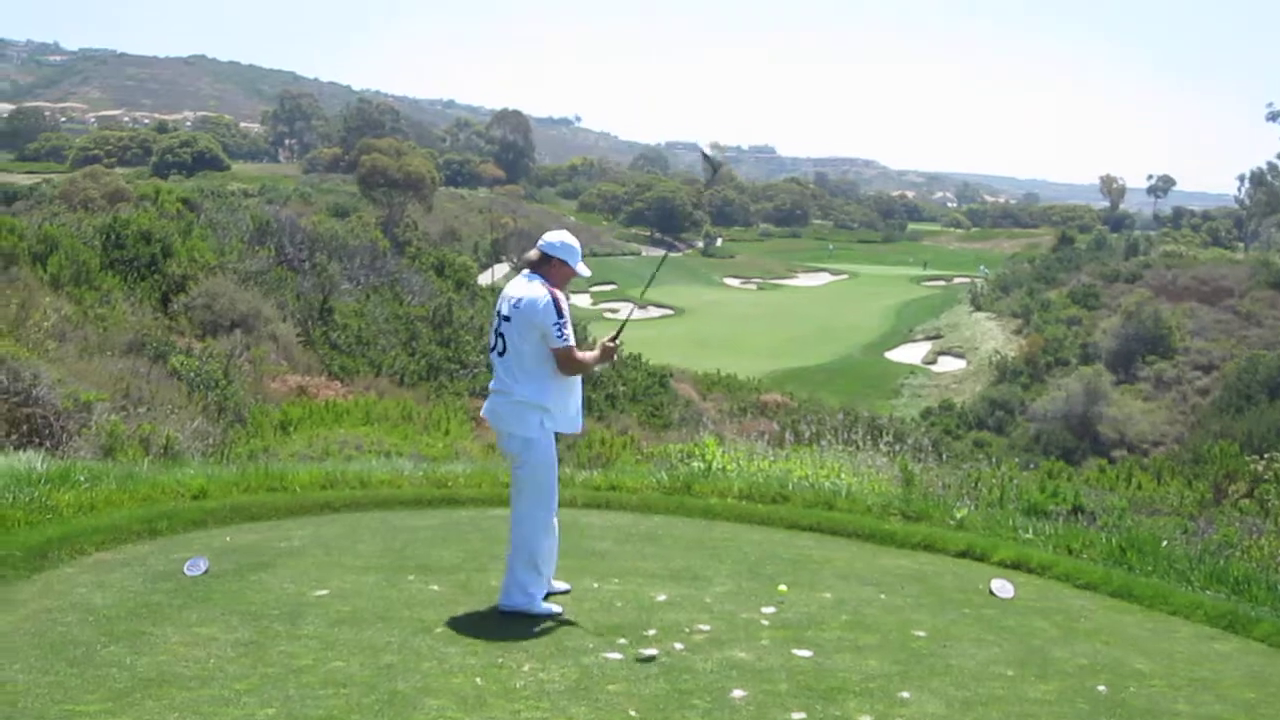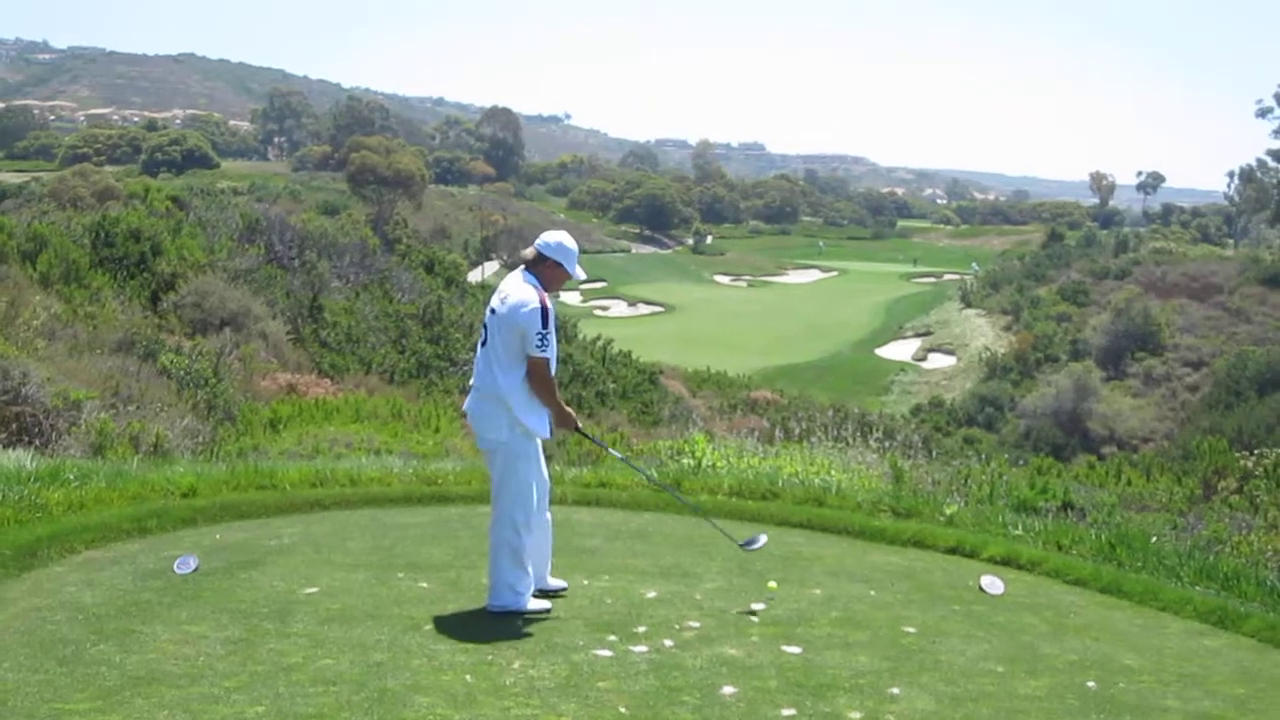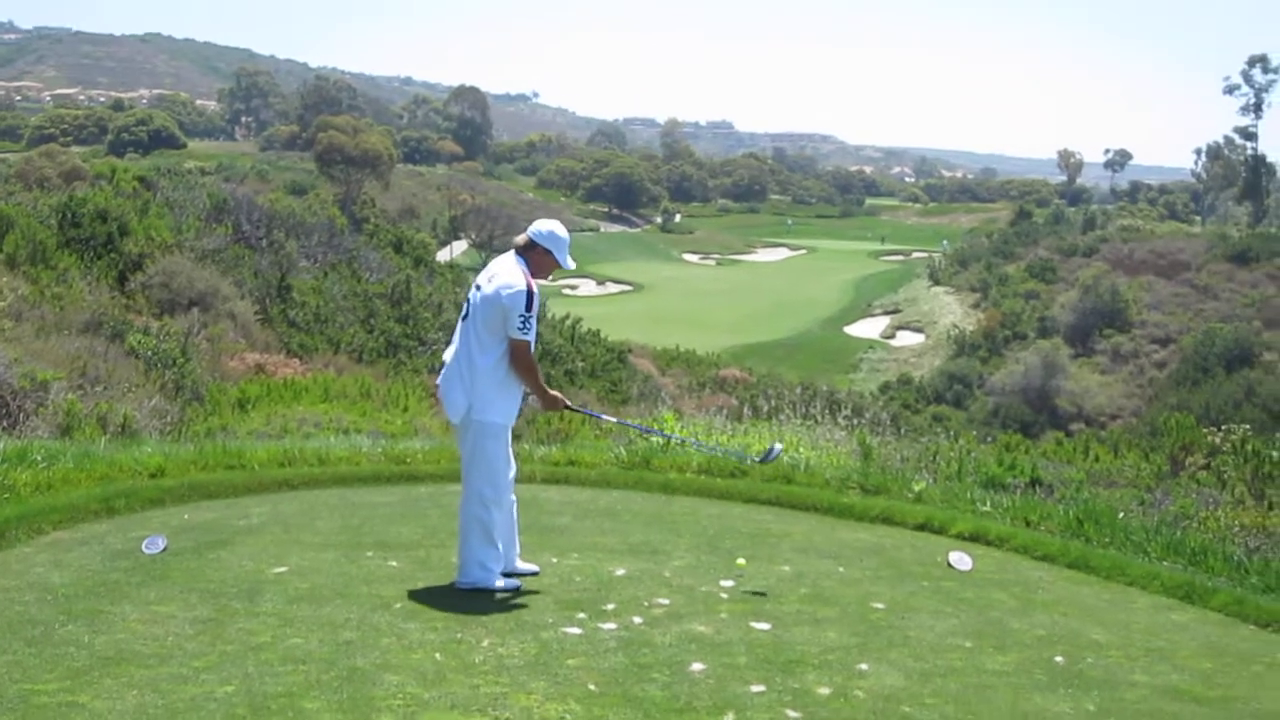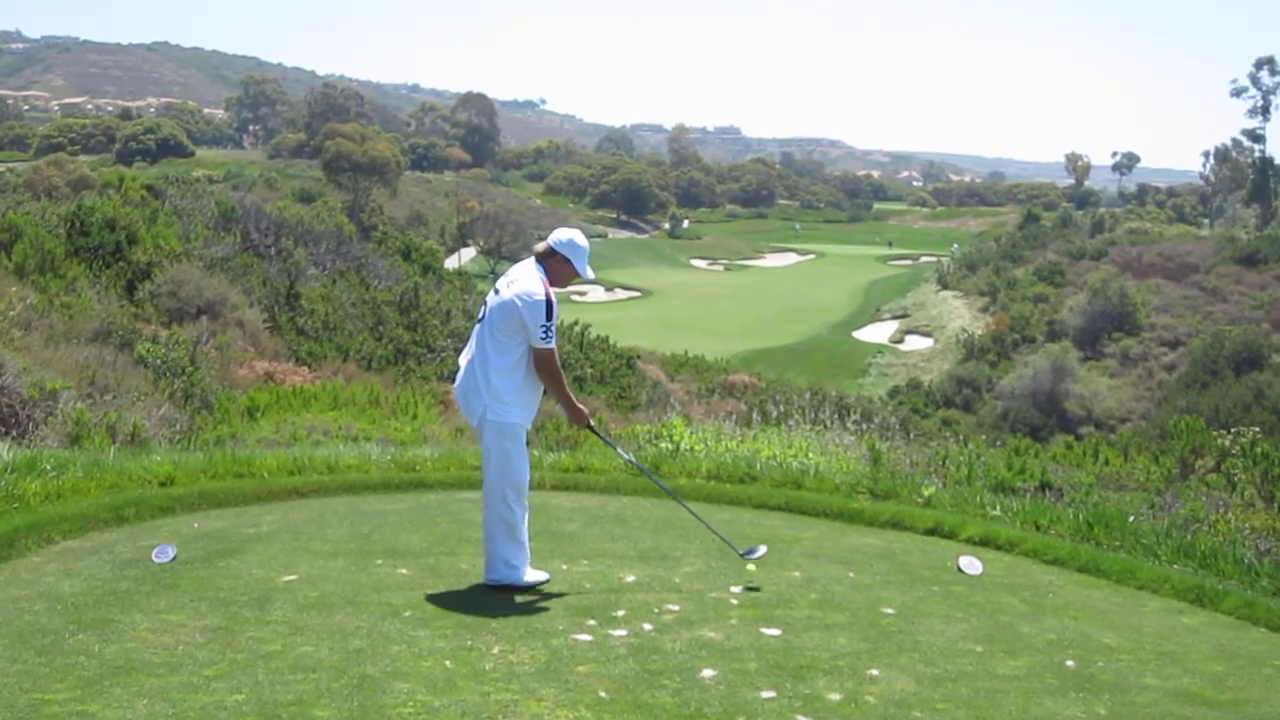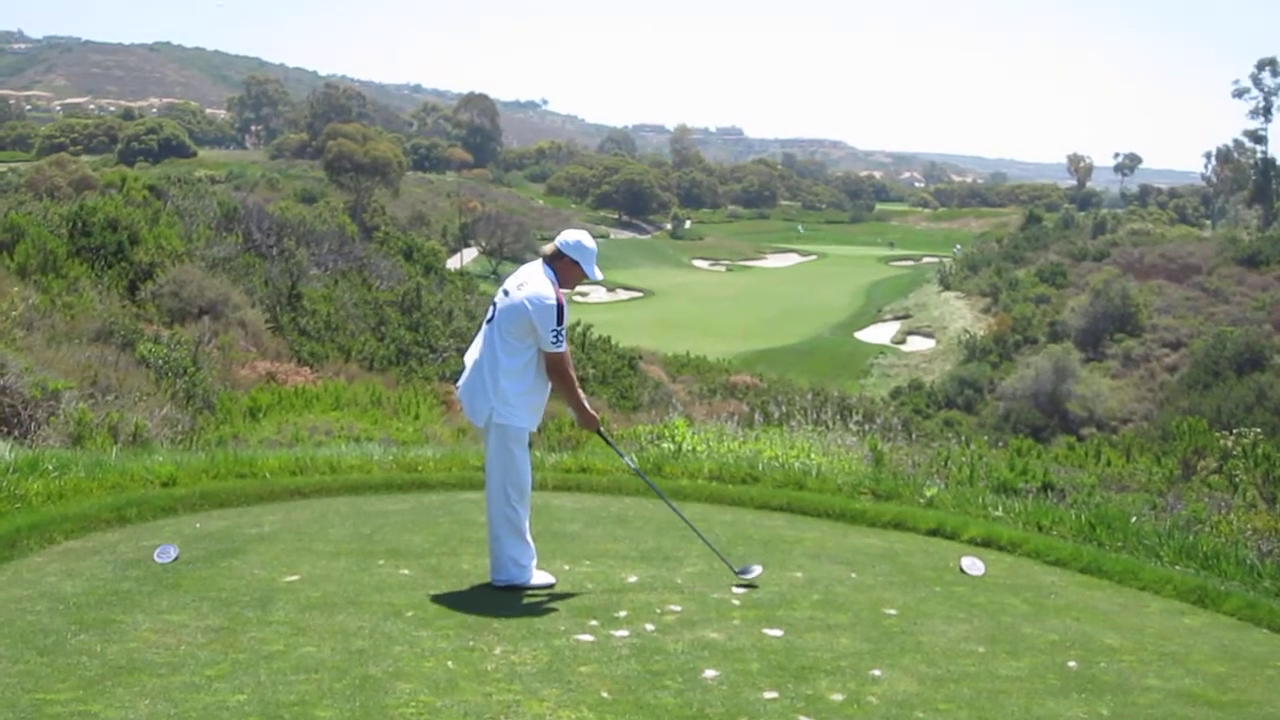
dt=0.4s
person 1, frame 1
left shoulder: (515, 287)
right shoulder: (548, 299)
right elbow: (568, 363)
left wrist: (587, 355)
right wrist: (599, 356)
left hip: (515, 409)
right hip: (529, 417)
left knee: (536, 500)
right knee: (536, 507)
left ankle: (536, 577)
right ankle: (521, 595)
person 1, frame 2
left shoulder: (513, 283)
right shoulder: (536, 304)
right elbow: (539, 375)
left wrist: (549, 410)
right wrist: (560, 412)
left hip: (505, 409)
right hip: (509, 417)
left knee: (534, 494)
right knee: (514, 505)
left ankle: (534, 575)
right ankle: (508, 594)
person 1, frame 3
left shoulder: (502, 265)
right shoulder: (521, 287)
right elbow: (520, 357)
left wrist: (533, 390)
right wrist: (544, 395)
left hip: (479, 389)
right hip: (481, 396)
left knee: (500, 479)
right knee: (485, 484)
left ankle: (503, 558)
right ankle: (477, 572)
person 1, frame 4
left shoulder: (522, 272)
right shoulder: (538, 296)
left elbow: (546, 353)
right elbow: (545, 365)
left wrist: (565, 396)
right wrist: (571, 407)
left hip: (494, 391)
right hip: (497, 397)
left knee: (511, 482)
right knee: (508, 484)
left ankle: (511, 563)
right ankle: (505, 568)
person 1, frame 5
left shoulder: (530, 274)
right shoulder: (547, 298)
left elbow: (558, 353)
right elbow: (556, 369)
left wrist: (578, 394)
right wrist: (581, 410)
left hip: (495, 390)
right hip: (503, 398)
left knee: (510, 485)
right knee: (511, 487)
left ankle: (514, 564)
right ankle: (514, 570)
